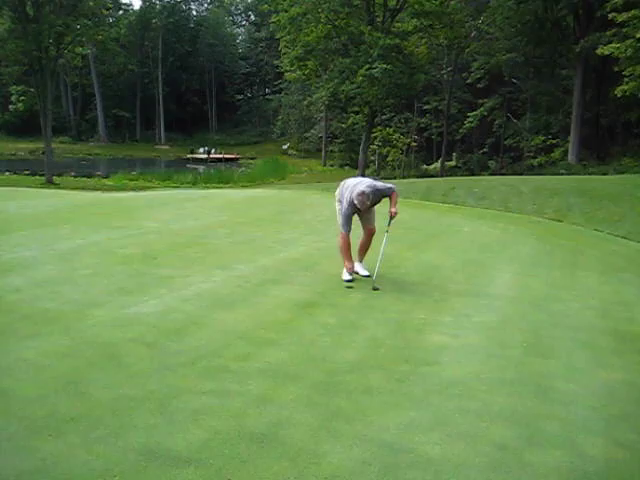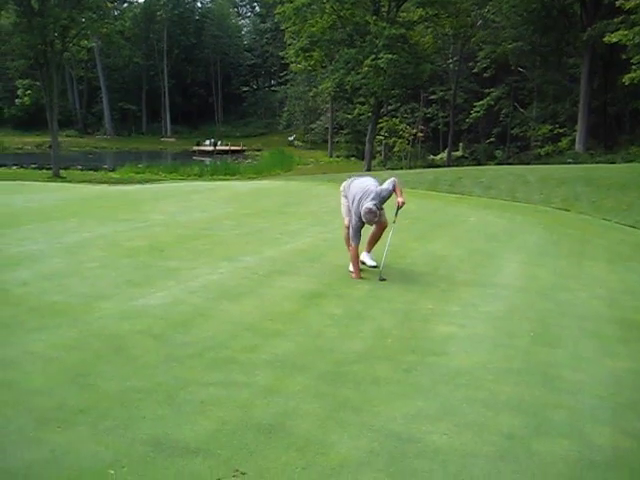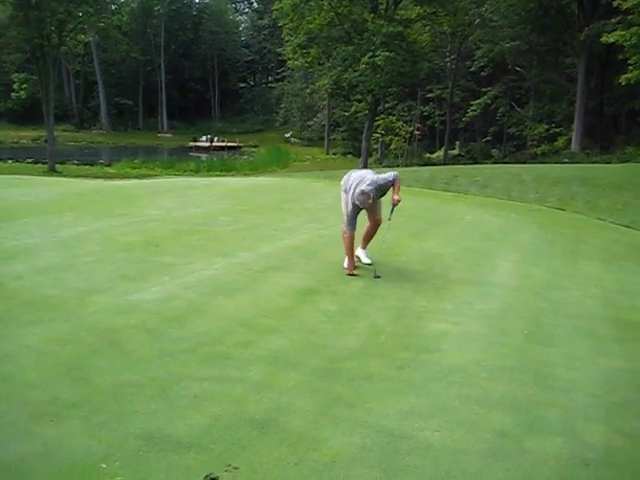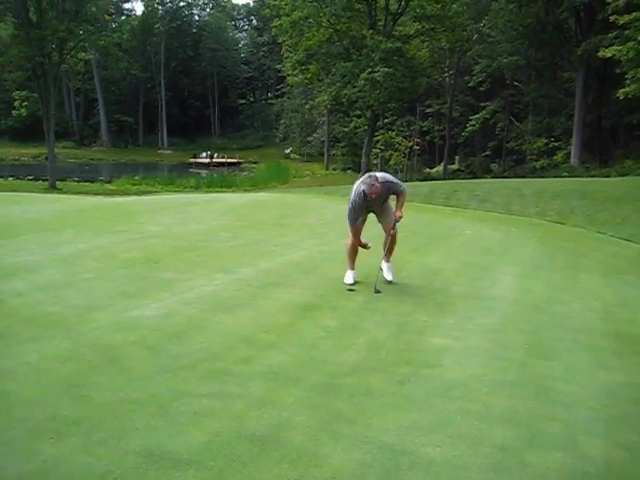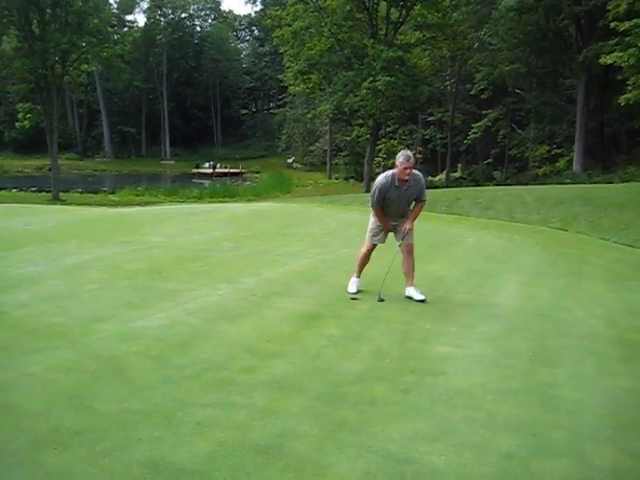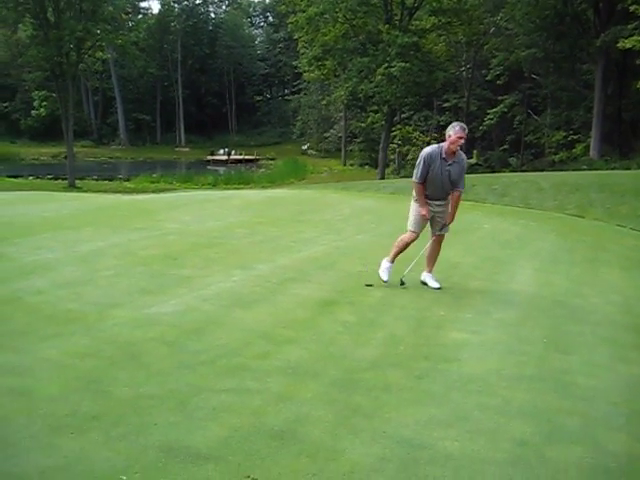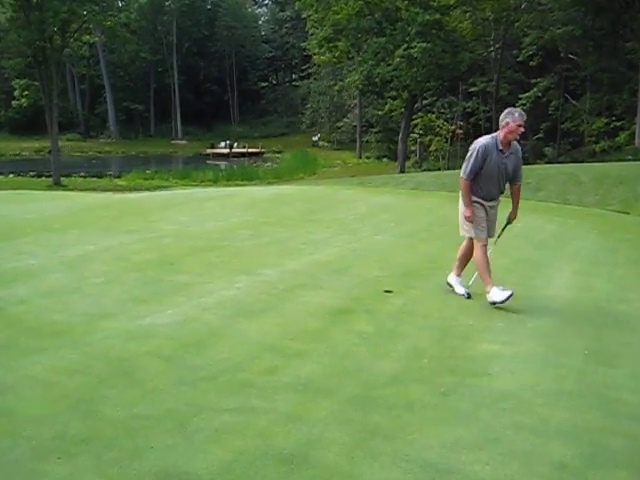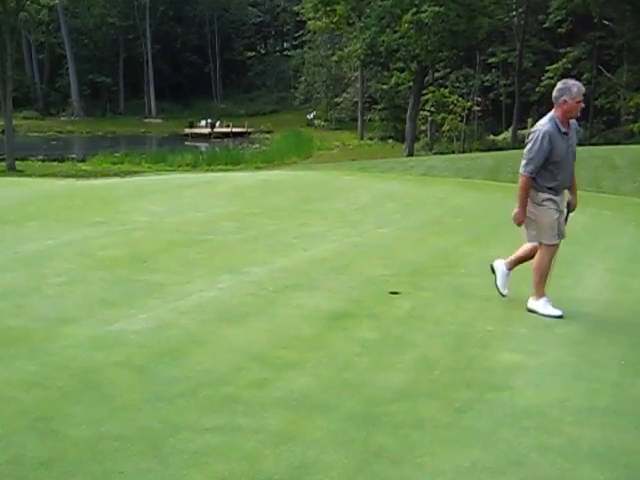
dt=0.3s
person 1, frame 1
left shoulder: (376, 188)
right shoulder: (347, 205)
left elbow: (393, 190)
right elbow: (345, 234)
left wrist: (393, 206)
right wrist: (348, 261)
left hip: (365, 199)
right hip: (343, 195)
left knee: (370, 230)
right knee: (343, 231)
left ankle: (359, 264)
right ankle: (346, 266)
person 1, frame 2
left shoulder: (381, 195)
right shoulder: (357, 217)
left elbow: (393, 181)
right elbow: (353, 246)
left wrist: (399, 196)
right wrist: (356, 272)
left knee: (383, 224)
right knee: (348, 224)
left ankle: (366, 254)
right ankle: (353, 261)
person 1, frame 3
left shoulder: (379, 183)
right shoulder: (352, 205)
left elbow: (395, 175)
right elbow: (348, 234)
left wrist: (396, 194)
right wrist: (351, 262)
left knee: (376, 220)
right knee: (347, 224)
left ankle: (361, 250)
right ankle: (348, 258)
person 1, frame 4
left shoulder: (387, 181)
right shoulder: (356, 198)
left elbow: (402, 191)
right elbow: (352, 222)
left wrist: (399, 210)
right wrist: (359, 241)
left hip: (382, 202)
right hip: (361, 203)
left knee: (392, 231)
right knee: (354, 235)
left ankle: (386, 263)
right ankle: (350, 271)
person 1, frame 5
left shoulder: (419, 180)
right shoulder: (383, 181)
left elbow: (421, 202)
right elbow: (375, 206)
left wrist: (410, 221)
right wrist: (385, 225)
left hip: (404, 218)
right hip: (382, 217)
left knee: (408, 248)
right knee: (369, 246)
left ankle: (410, 288)
right ankle: (356, 278)
person 1, frame 6
left shoulder: (462, 160)
right shoulder: (428, 153)
left elbow: (458, 189)
right elbow: (417, 181)
left wrist: (452, 213)
right wrist: (423, 206)
left hip: (443, 203)
right hip: (422, 200)
left knee: (439, 237)
right knee: (412, 235)
left ankle: (427, 274)
right ankle: (388, 261)
person 1, frame 7
left shoulder: (516, 150)
right shoulder: (483, 145)
left elbow: (515, 181)
right elbow: (465, 176)
left wrist: (515, 208)
right wrist: (467, 206)
left hip: (492, 201)
right hip: (474, 199)
left knee: (473, 240)
right knee: (479, 242)
left ankle: (455, 277)
right ankle: (492, 290)
person 1, frame 8
left shoulder: (572, 126)
right shoulder: (545, 131)
right elbow: (526, 172)
left wrist: (573, 194)
right wrist: (520, 208)
left hip: (556, 195)
right hip: (539, 196)
left knee: (543, 242)
right knee: (549, 245)
left ankle: (504, 265)
right ankle: (537, 299)
